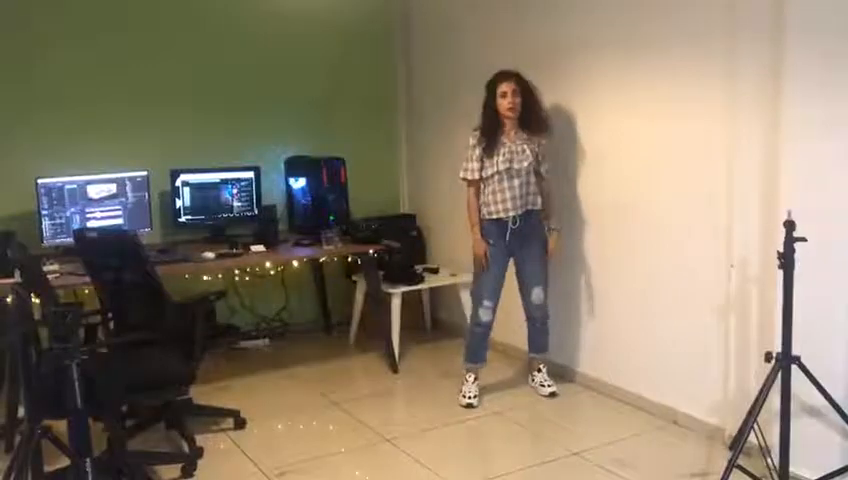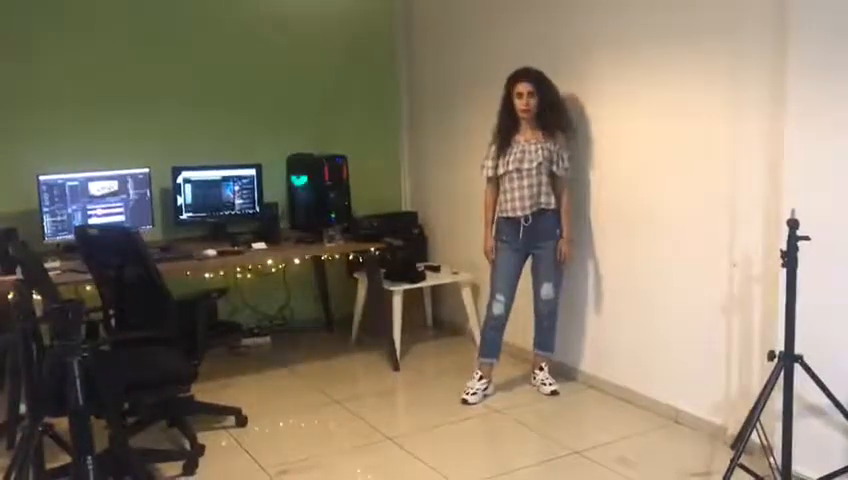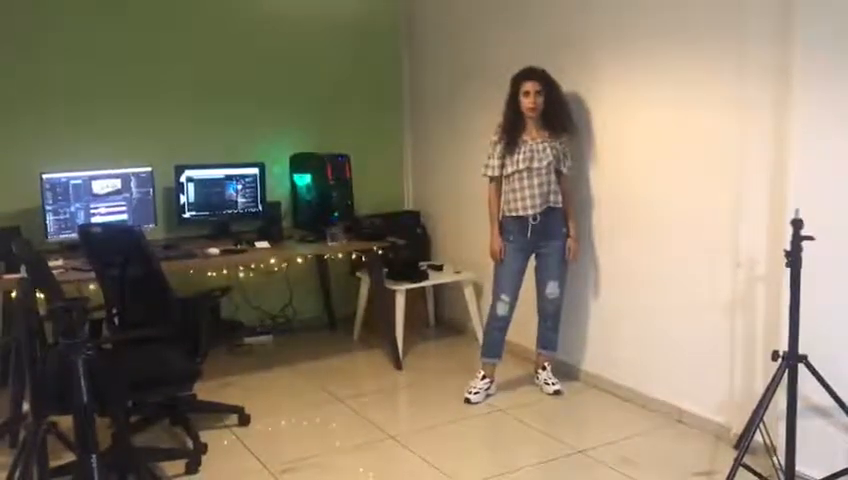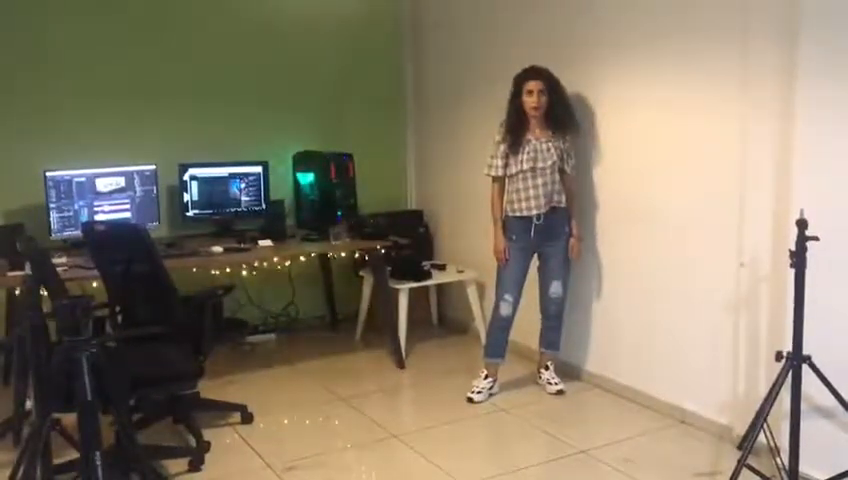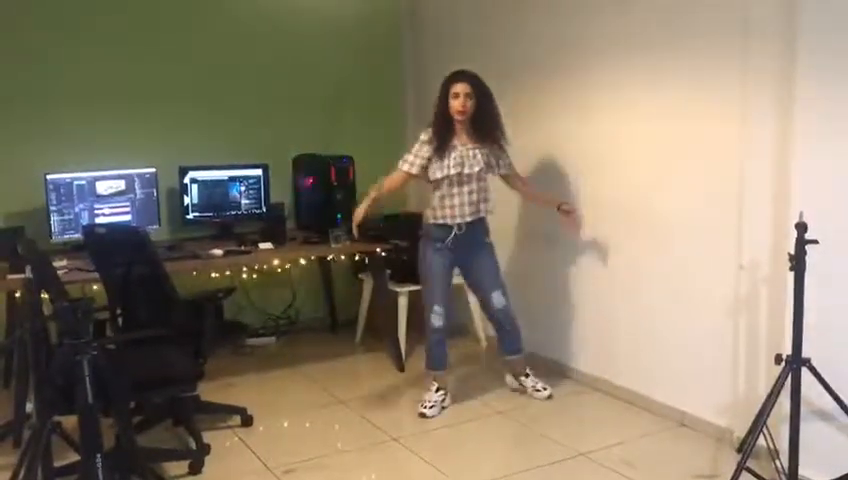
dt=1s
person 1, frame 1
left shoulder: (534, 139)
right shoulder: (481, 139)
left elbow: (542, 187)
right elbow: (472, 191)
left wrist: (551, 228)
right wrist: (476, 235)
left hip: (530, 228)
right hip: (494, 230)
left knee: (537, 303)
right knee: (484, 307)
left ankle: (538, 370)
right ankle: (471, 378)
person 1, frame 2
left shoulder: (554, 140)
right shoulder: (502, 141)
left elbow: (562, 190)
right elbow: (491, 189)
left wrist: (565, 235)
right wrist: (488, 234)
left hip: (546, 227)
right hip: (510, 229)
left knee: (547, 302)
right knee: (498, 304)
left ankle: (541, 370)
right ankle: (483, 376)
person 1, frame 3
left shoulder: (557, 139)
right shoulder: (504, 139)
left elbow: (564, 187)
right elbow: (494, 188)
left wrist: (572, 231)
right wrist: (495, 233)
left hip: (552, 228)
right hip: (515, 228)
left knee: (551, 301)
right knee: (502, 303)
left ankle: (543, 367)
right ankle: (486, 376)
person 1, frame 4
left shoulder: (561, 138)
right shoulder: (508, 138)
left elbow: (568, 185)
right elbow: (497, 187)
left wrist: (575, 230)
right wrist: (498, 233)
left hip: (555, 227)
right hip: (518, 227)
left knee: (554, 301)
right knee: (506, 303)
left ankle: (546, 368)
right ankle: (489, 375)
person 1, frame 5
left shoulder: (489, 144)
right shoulder: (432, 140)
left elbow: (516, 180)
right elbow: (400, 176)
left wrist: (556, 205)
right wrist: (367, 200)
left hip: (475, 236)
right hip: (438, 237)
left knee: (500, 307)
right knee: (436, 315)
left ankle: (519, 373)
right ankle: (438, 387)
